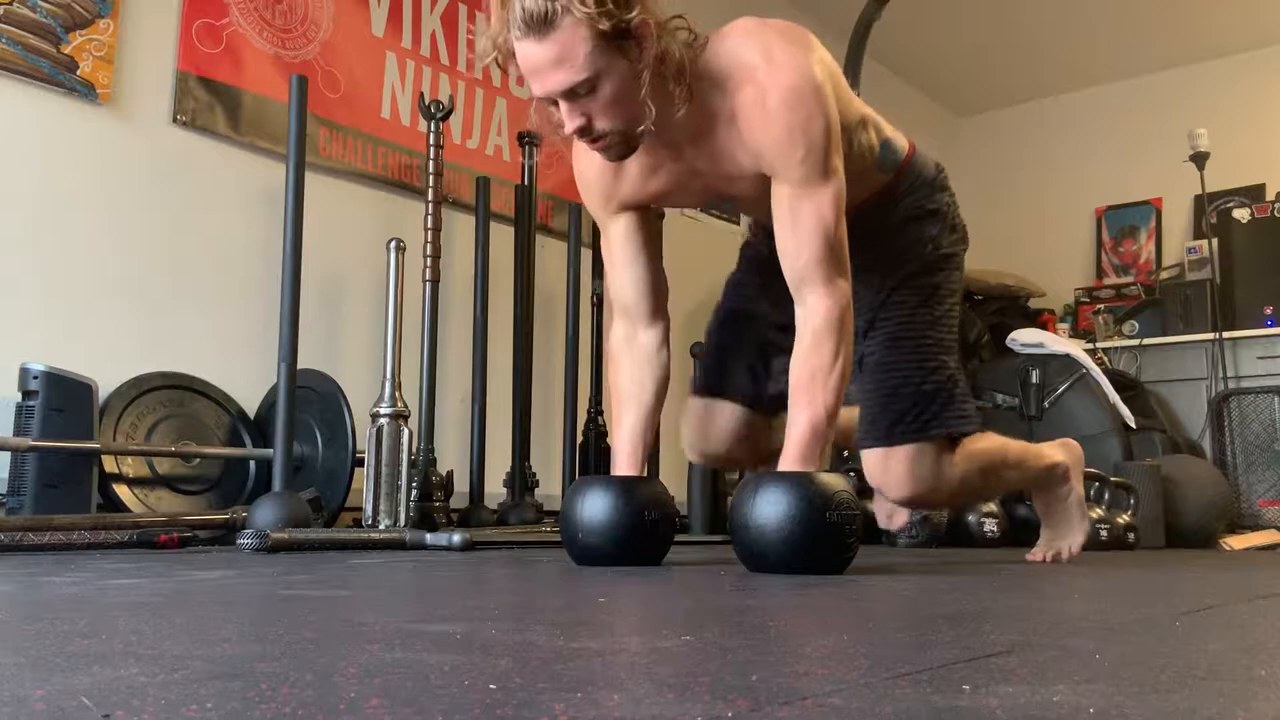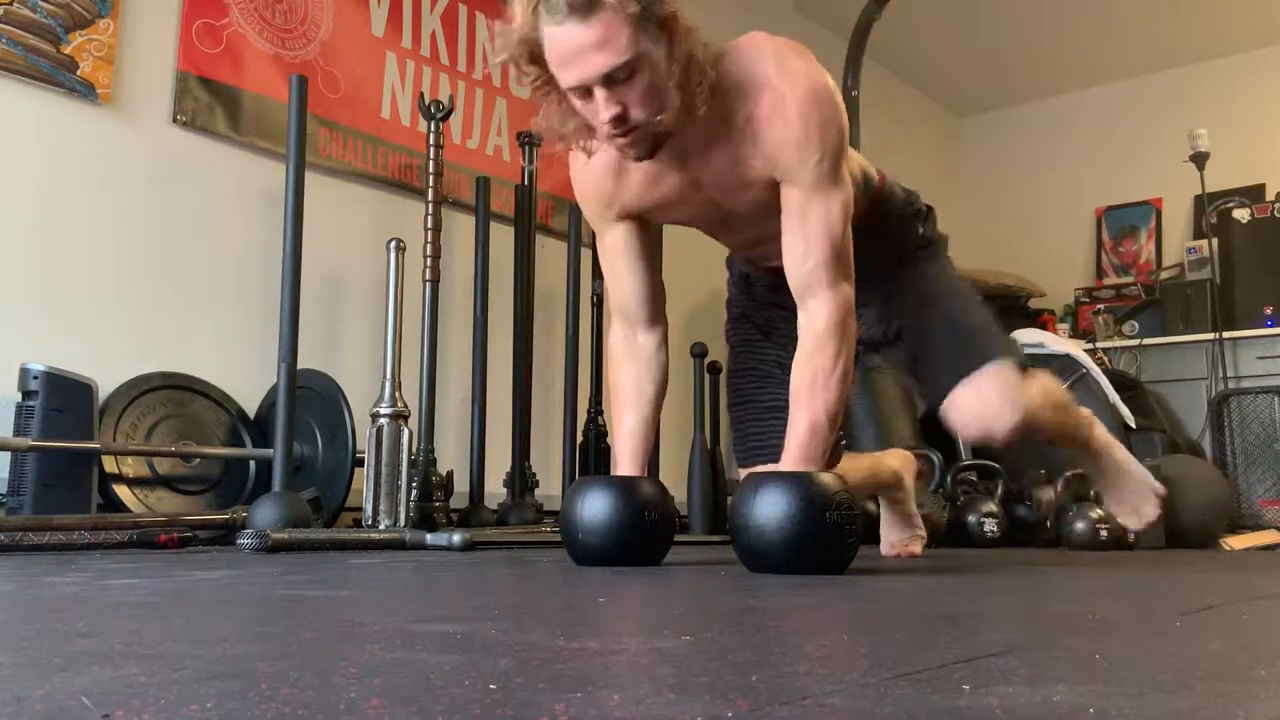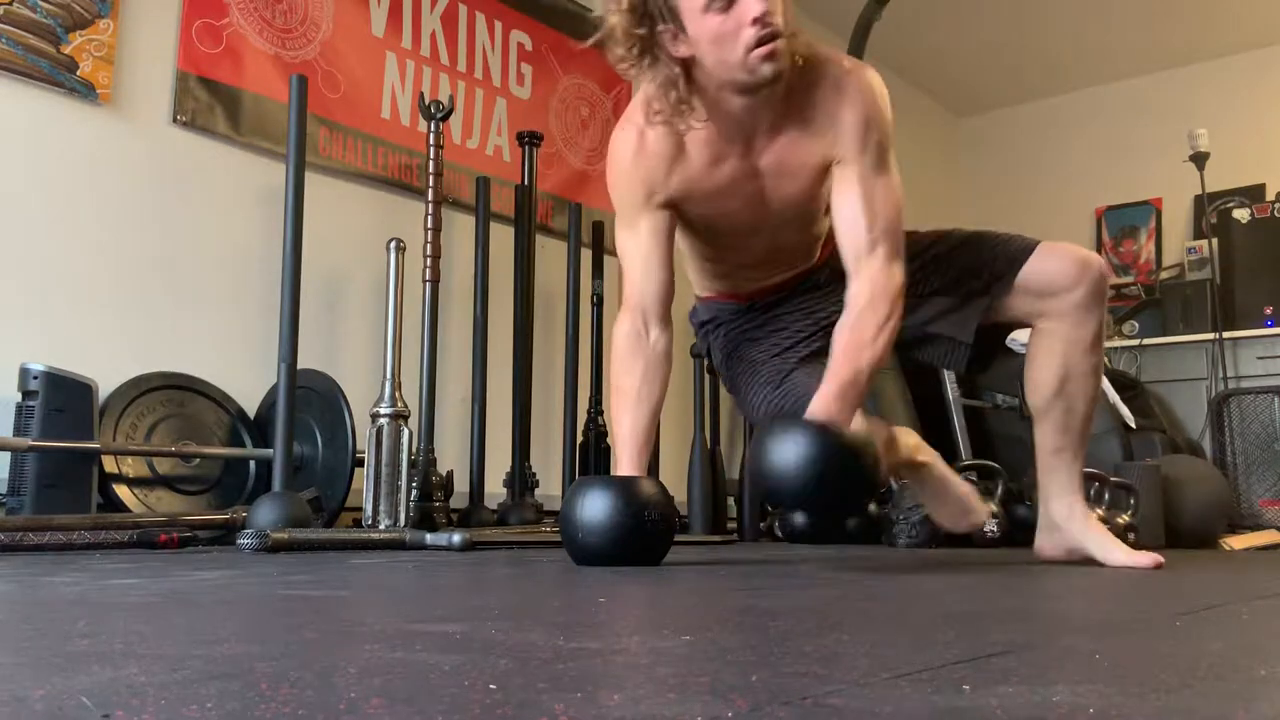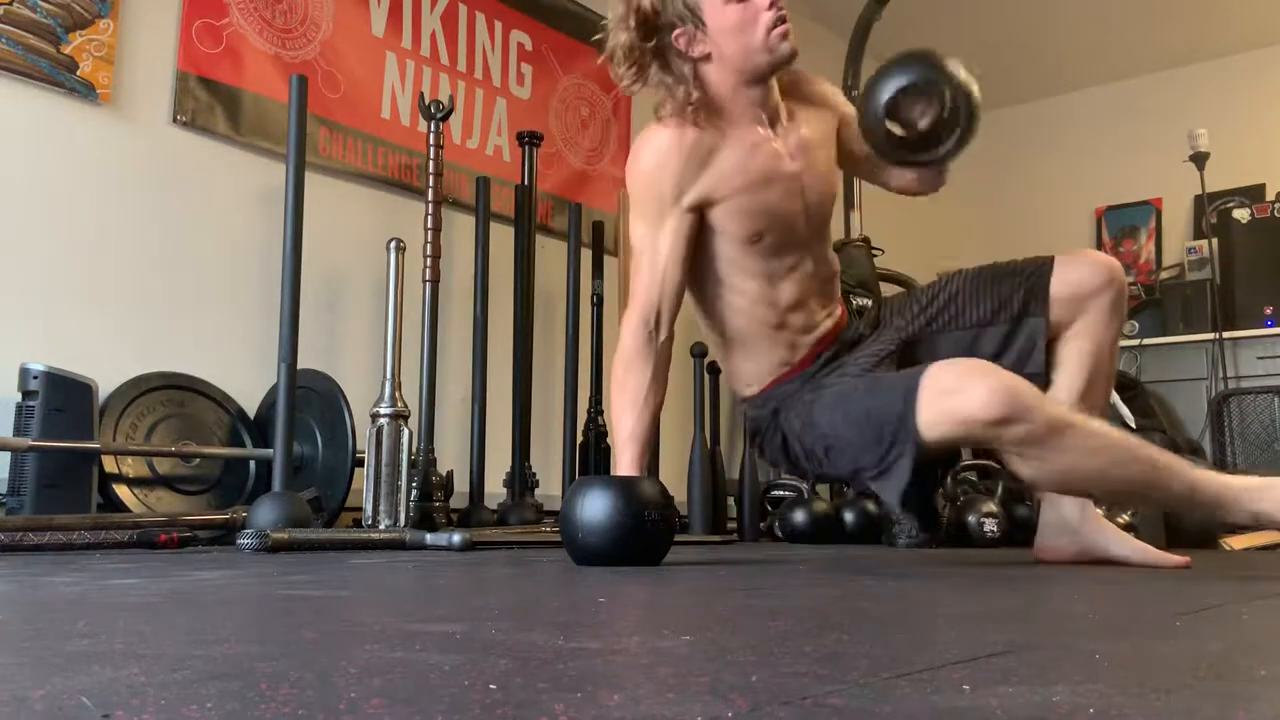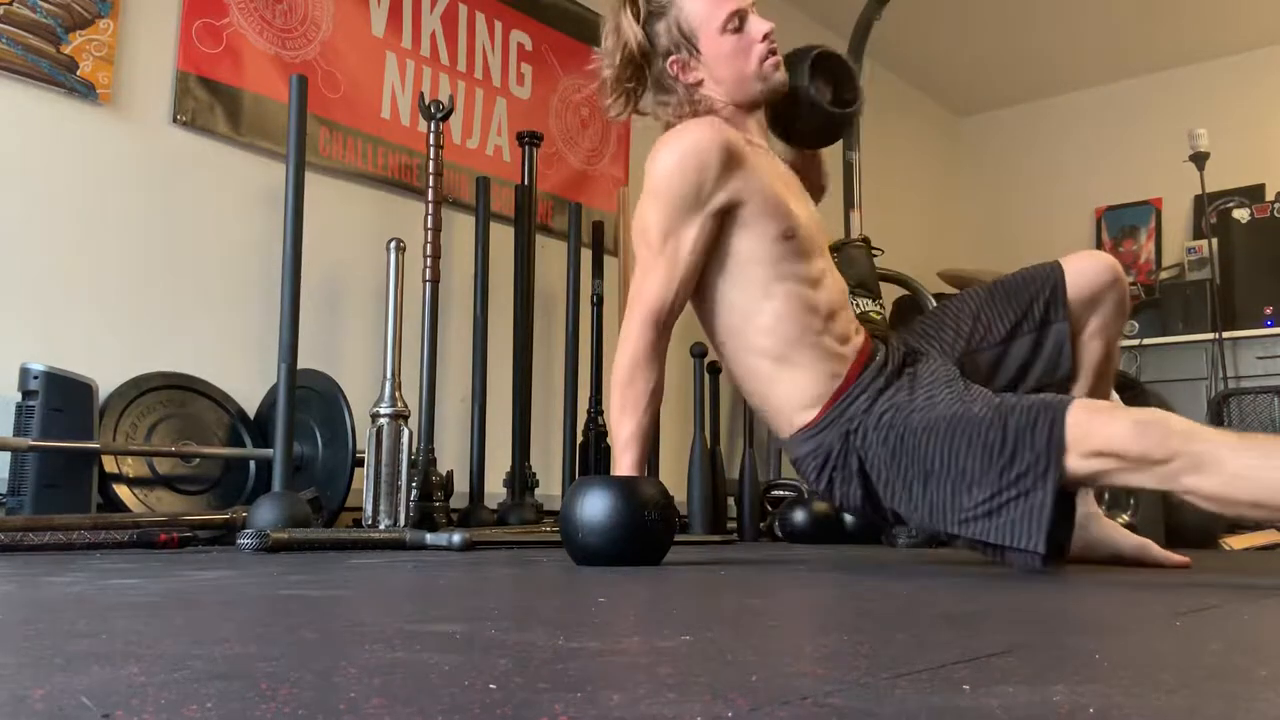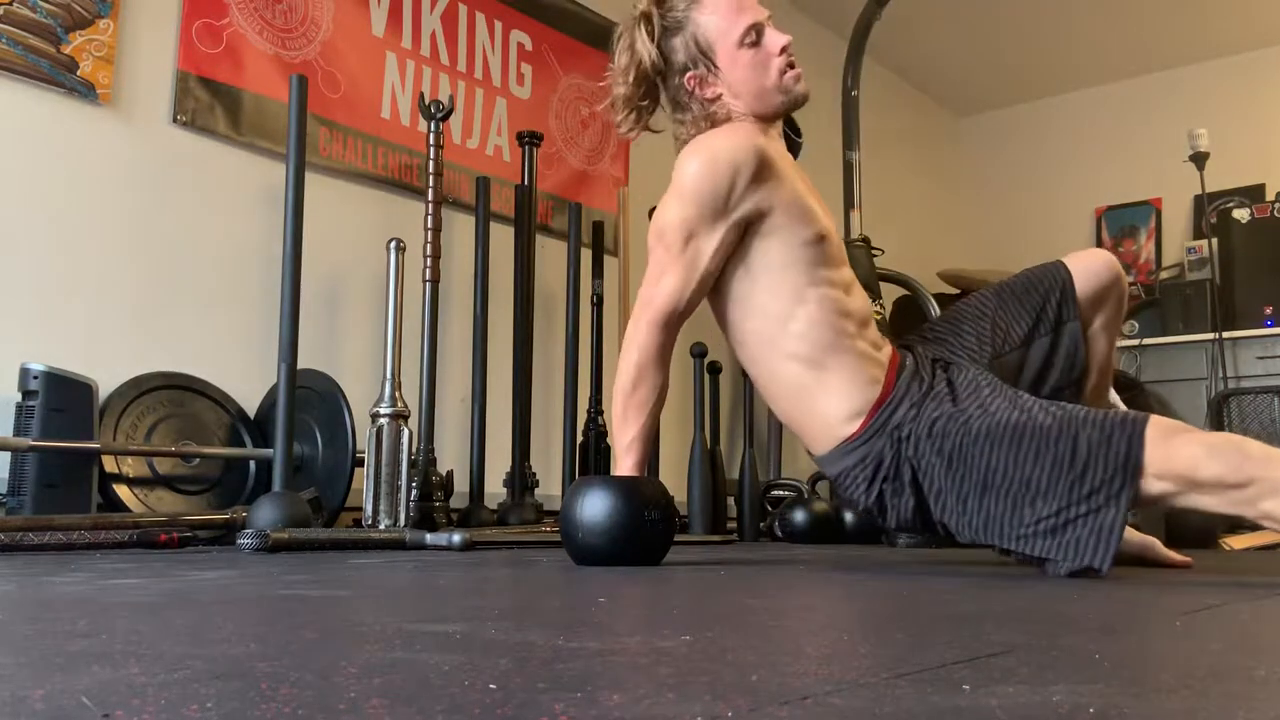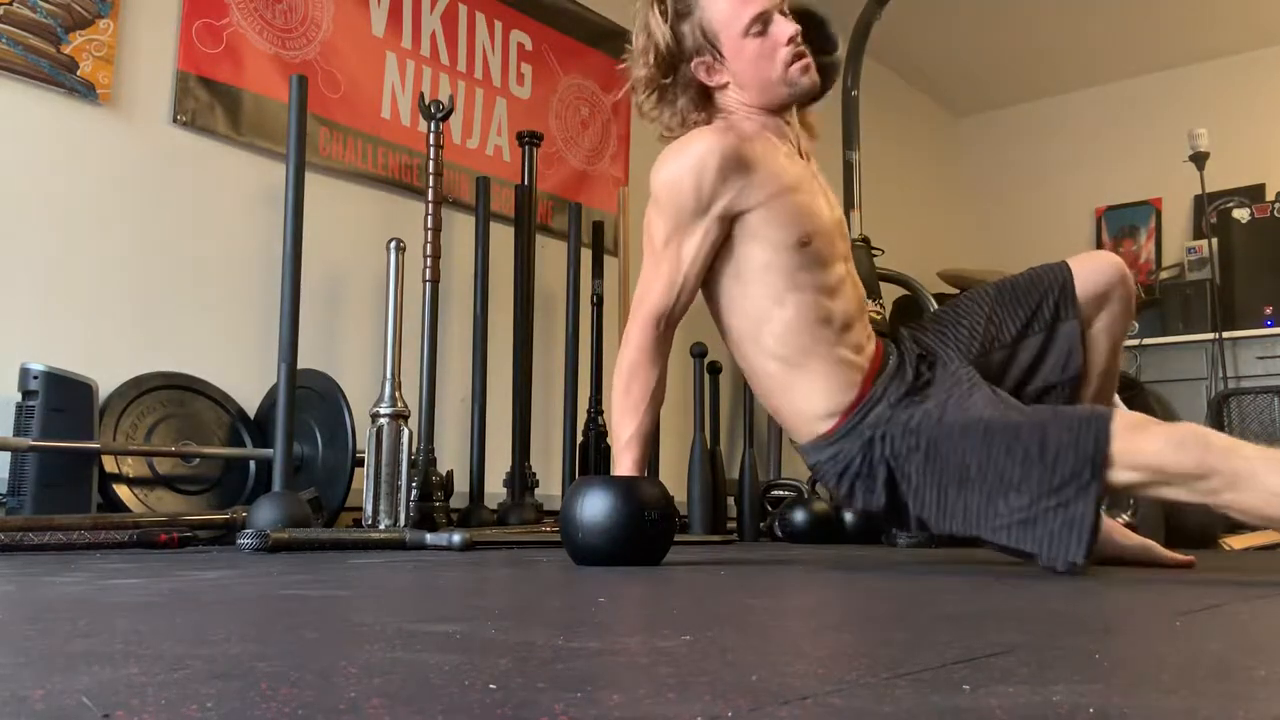
dt=0.4s
person 1, frame 1
left shoulder: (771, 84)
right shoulder: (601, 160)
left elbow: (823, 298)
right elbow: (638, 326)
left wrist: (796, 479)
left hip: (896, 215)
right hip: (785, 226)
left knee: (908, 478)
right knee: (713, 442)
left ankle: (1055, 469)
right ankle: (865, 423)
person 1, frame 2
left shoulder: (785, 95)
right shoulder: (598, 167)
left elbow: (826, 307)
right elbow: (637, 330)
left wrist: (799, 475)
left hip: (876, 234)
right hip: (760, 279)
left knee: (999, 416)
left ankle: (1084, 437)
right ankle: (892, 476)
person 1, frame 3
left shoulder: (843, 90)
right shoulder: (647, 141)
left elbow: (878, 273)
right elbow: (644, 324)
left wrist: (833, 405)
left hip: (848, 261)
right hip: (749, 317)
left knee: (1076, 277)
left ankle: (1062, 511)
right ankle: (906, 455)
person 1, frame 4
left shoulder: (805, 98)
right shoulder: (675, 146)
left elbow: (913, 176)
right elbow: (648, 325)
left hip: (861, 339)
right hip: (798, 401)
left knee: (1094, 279)
right knee: (981, 397)
left ankle: (1067, 521)
right ankle: (1210, 494)
person 1, frame 5
left shoulder: (752, 146)
right shoulder: (696, 149)
right elbow: (647, 322)
left hip: (892, 366)
right hip: (859, 431)
left knee: (1097, 278)
right knee: (1125, 438)
left ankle: (1072, 517)
person 1, frame 6
left shoulder: (752, 158)
right shoulder: (726, 154)
right elbow: (654, 319)
left hip: (913, 376)
right hip: (899, 443)
left knee: (1097, 274)
right knee: (1207, 463)
left ankle: (1083, 516)
person 1, frame 7
left shoulder: (783, 136)
right shoulder: (707, 158)
right elbow: (652, 320)
left wrist: (803, 89)
right wrist: (626, 486)
left hip: (905, 367)
right hip: (881, 435)
left knee: (1104, 277)
right knee: (1173, 455)
left ankle: (1077, 513)
